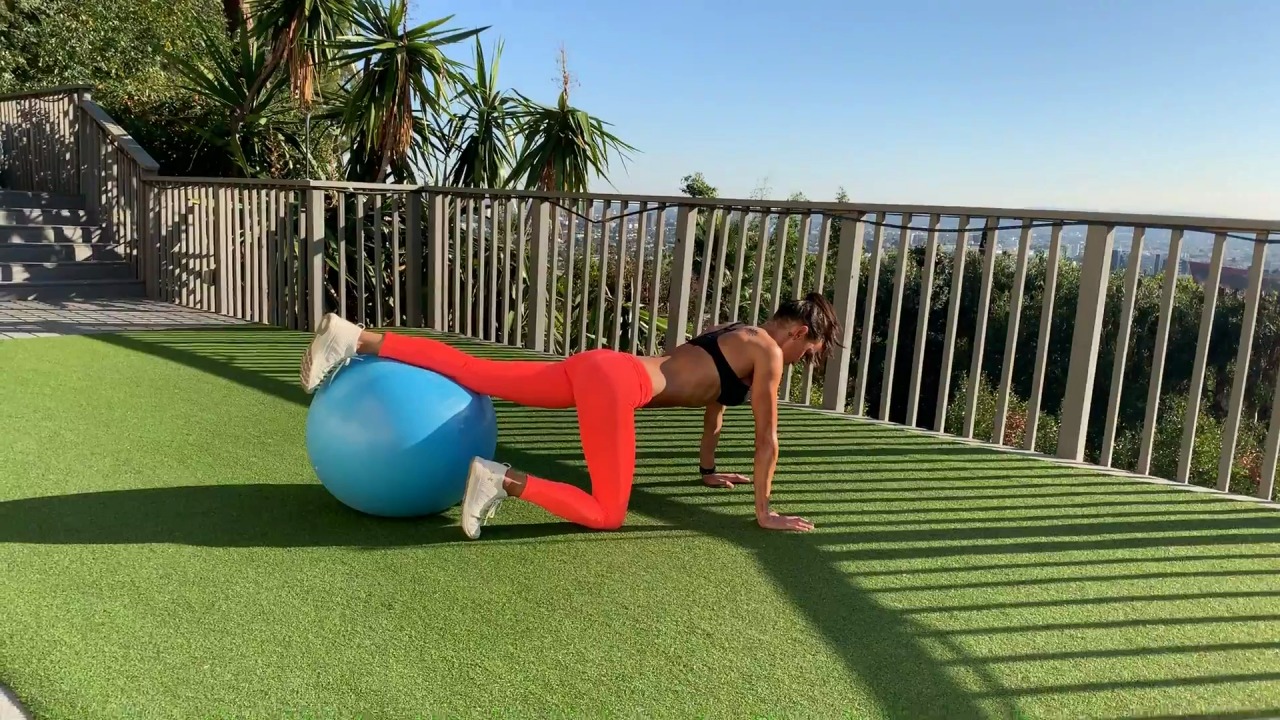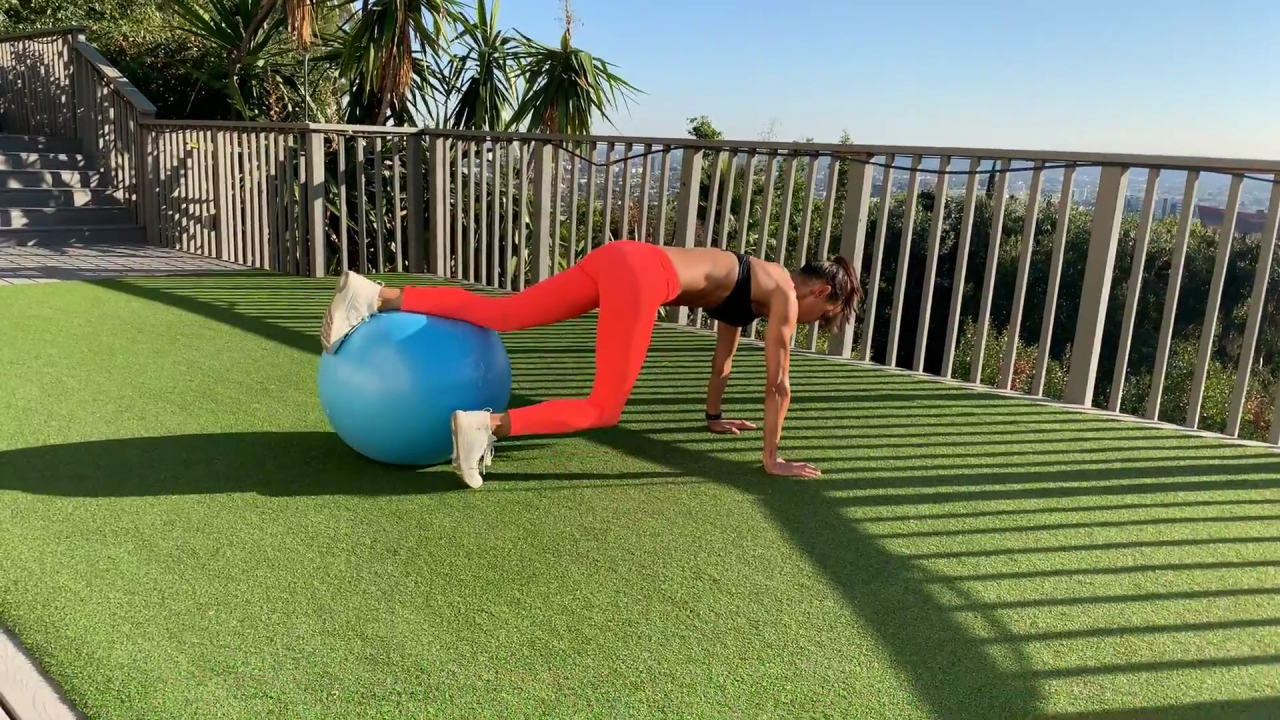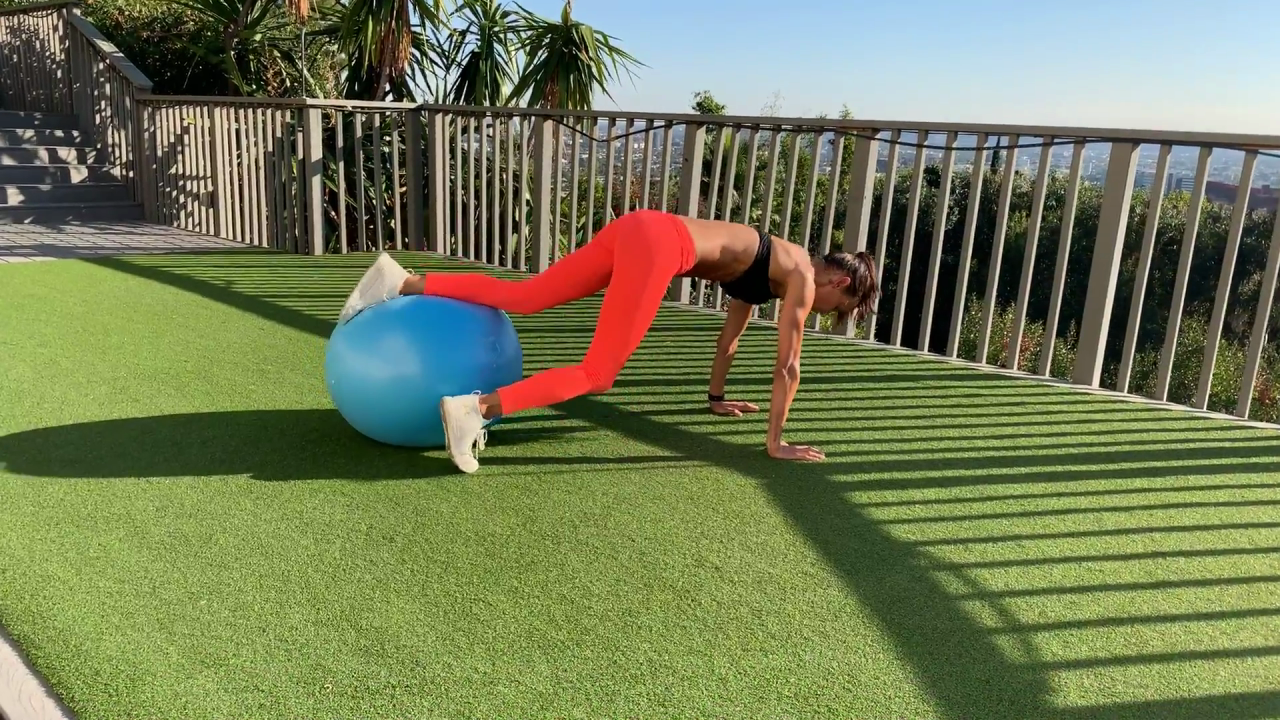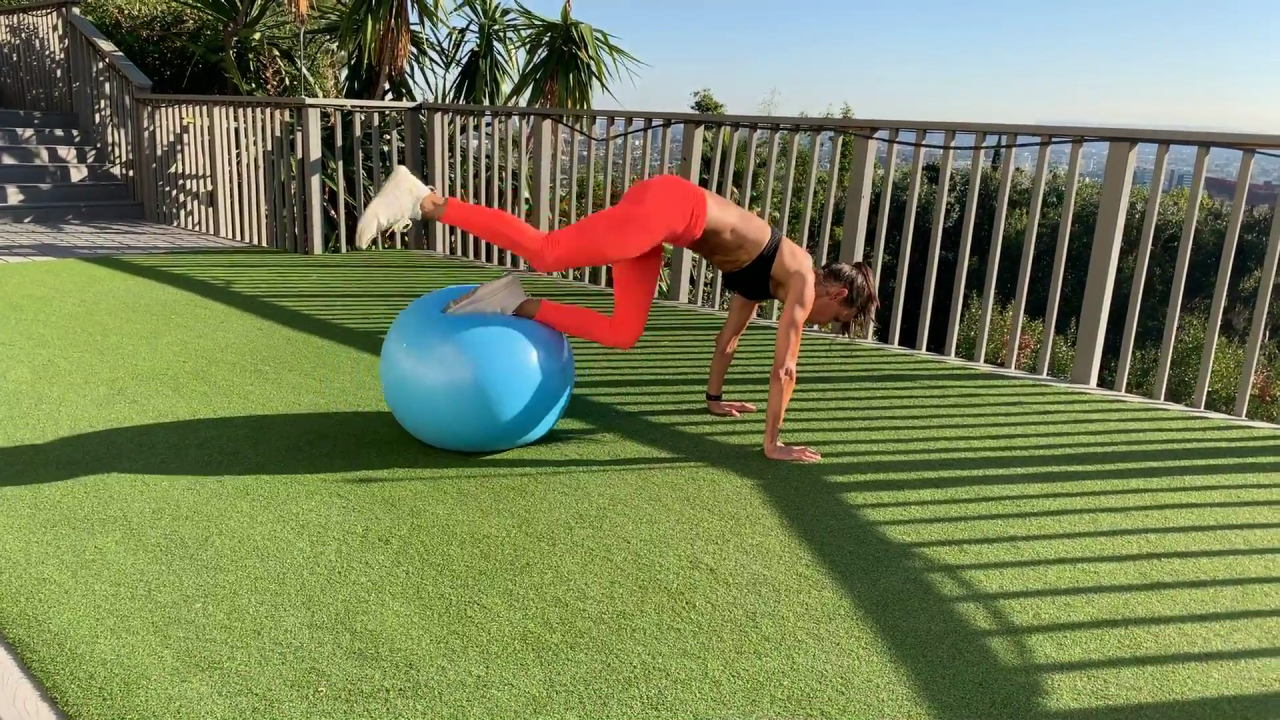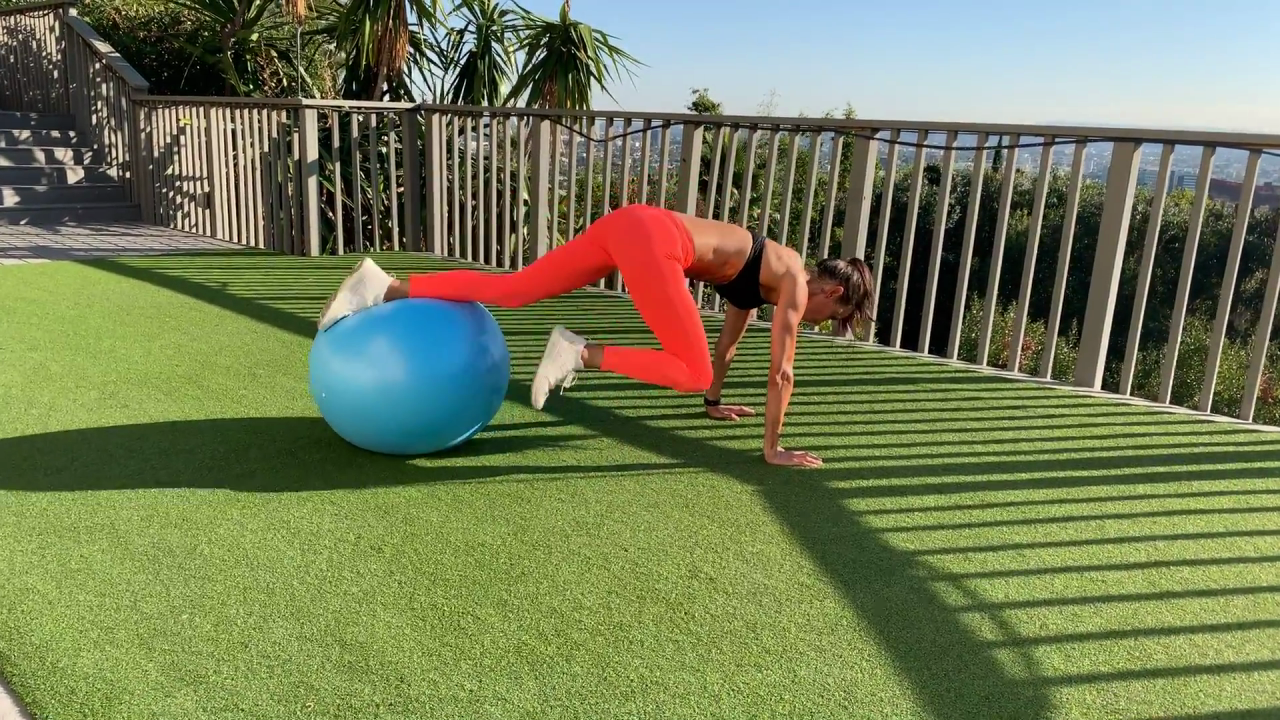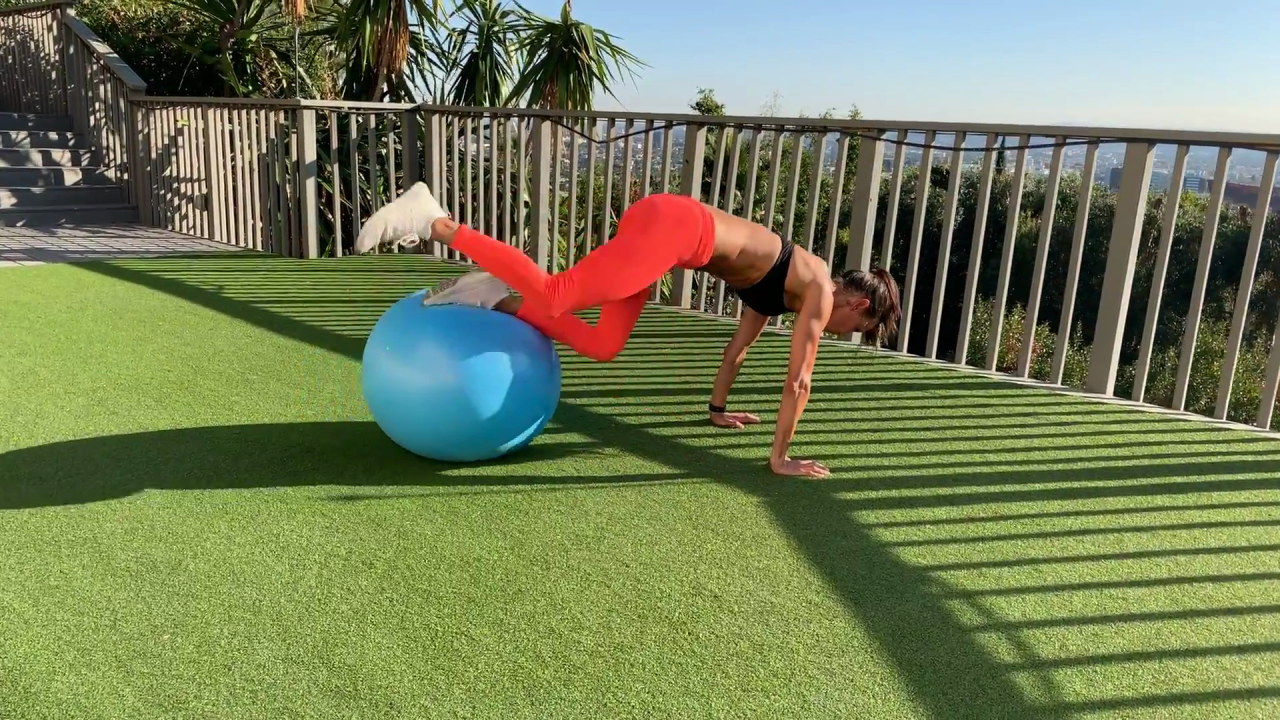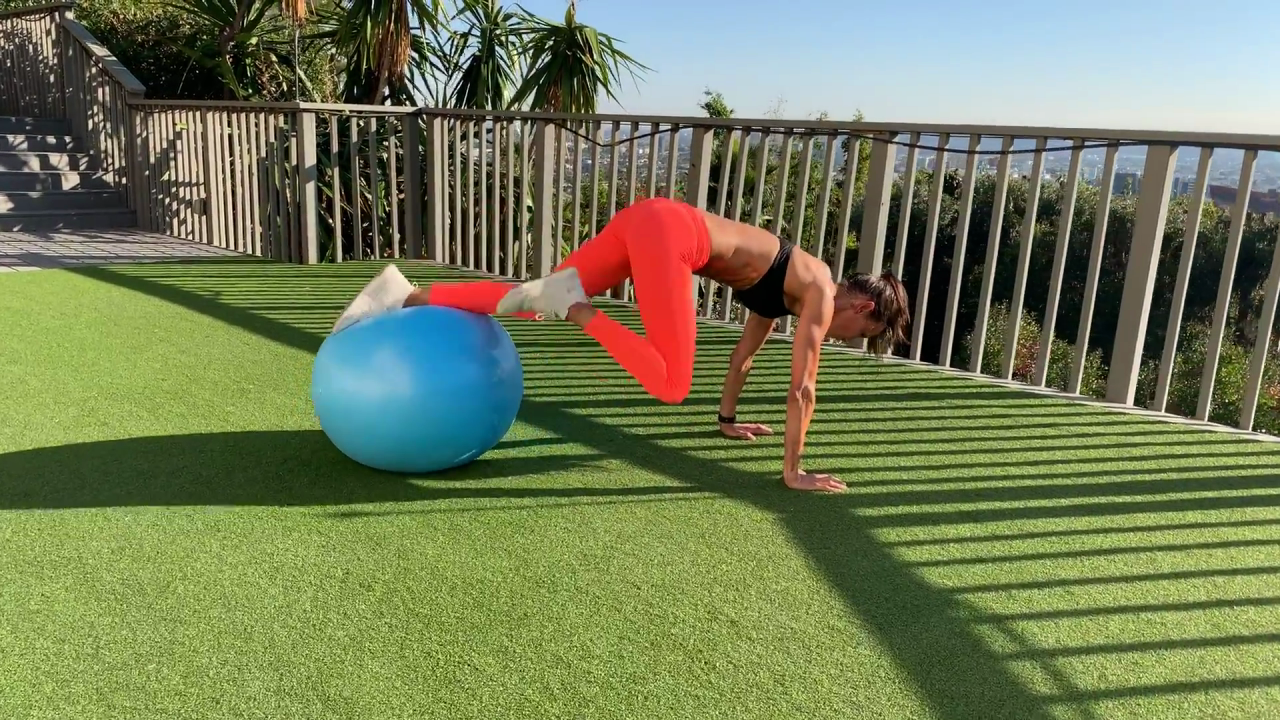
dt=0.7s
person 1, frame 1
left shoulder: (737, 338)
right shoulder: (769, 351)
left elbow: (713, 404)
right elbow: (766, 438)
left wrist: (708, 471)
right wrist: (764, 512)
left hip: (597, 369)
right hip: (615, 386)
left knee: (470, 373)
right knee: (609, 516)
left ankle: (352, 337)
right ankle: (503, 481)
person 1, frame 2
left shoulder: (751, 286)
right shoulder: (785, 293)
left elbow: (724, 352)
right elbow: (778, 383)
left wrist: (714, 416)
right wrist: (771, 458)
left hip: (617, 260)
right hip: (639, 275)
left knee: (493, 312)
right knee: (603, 409)
left ankle: (371, 296)
right ankle: (488, 424)
person 1, frame 3
left shoulder: (768, 273)
right shoulder: (801, 277)
left elbow: (731, 333)
right elbow: (787, 368)
left wrist: (716, 397)
right wrist: (776, 442)
left hip: (636, 230)
right hip: (654, 245)
left knee: (524, 296)
right knee: (596, 375)
left ankle: (401, 281)
right ankle: (476, 408)
person 1, frame 4
left shoulder: (767, 277)
right shoulder: (804, 280)
left elbow: (729, 334)
right elbow: (784, 368)
left wrist: (714, 398)
right wrist: (773, 442)
left hip: (657, 208)
right hip: (666, 203)
left knee: (623, 334)
right knee: (543, 253)
left ankle: (518, 306)
right ankle: (419, 196)
person 1, frame 5
left shoulder: (760, 278)
right shoulder: (796, 282)
left elbow: (726, 341)
right elbow: (781, 371)
left wrist: (713, 407)
right wrist: (773, 447)
left hip: (628, 226)
right hip: (649, 241)
left knee: (508, 289)
right knee: (696, 374)
left ankle: (382, 287)
right ankle: (583, 354)
person 1, frame 6
left shoulder: (782, 288)
right shoulder: (821, 293)
left elbow: (739, 344)
right elbow: (798, 381)
left wrist: (718, 410)
right wrist: (780, 458)
left hip: (657, 214)
right hip: (671, 228)
left knee: (603, 346)
right knee: (554, 300)
left ankle: (498, 296)
right ankle: (434, 221)
person 1, frame 7
left shoulder: (788, 289)
right shoulder: (821, 294)
left elbow: (743, 352)
right elbow: (802, 389)
left wrist: (728, 420)
right wrist: (793, 470)
left hip: (647, 222)
right hip: (665, 231)
left knee: (534, 300)
right knee: (669, 386)
left ankle: (400, 295)
right ankle: (572, 302)
